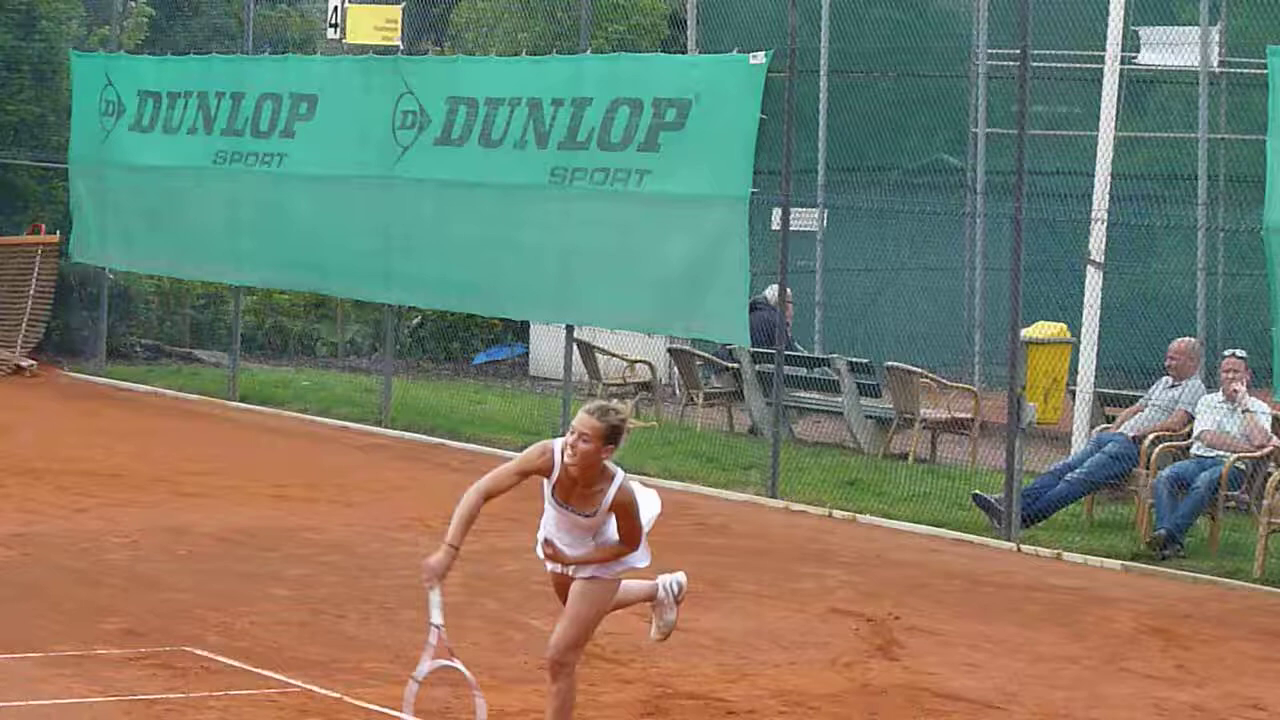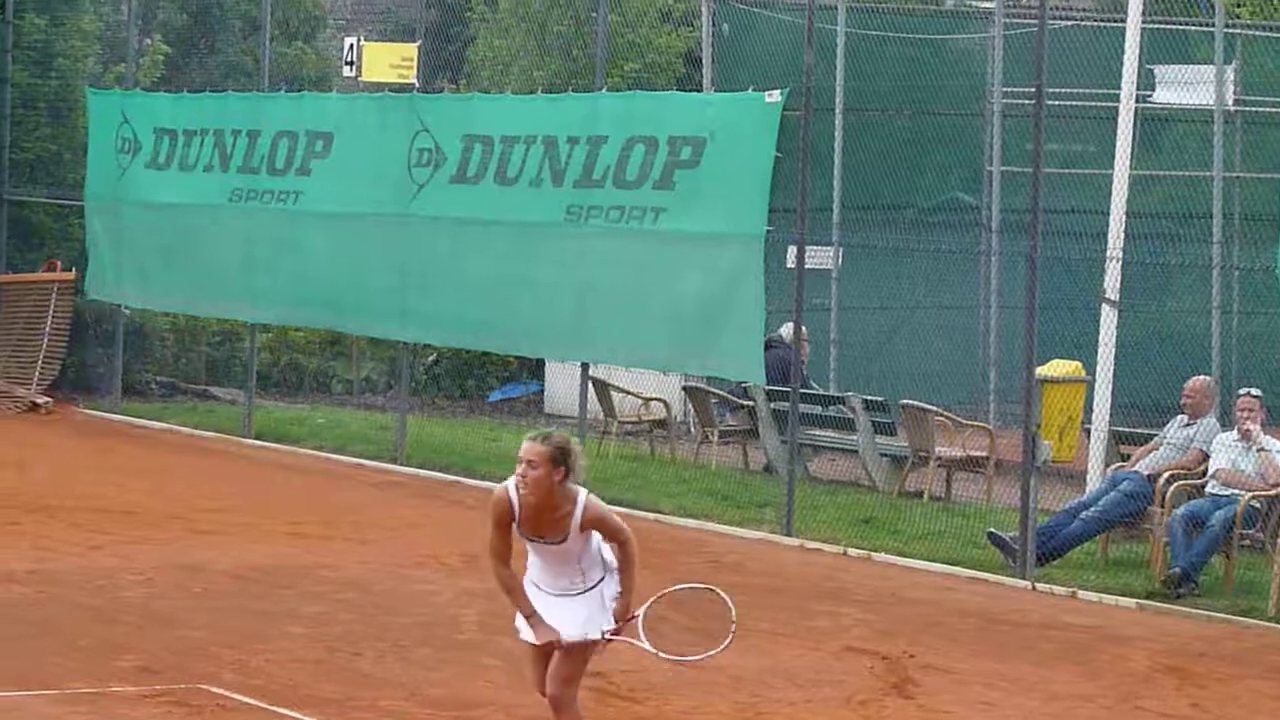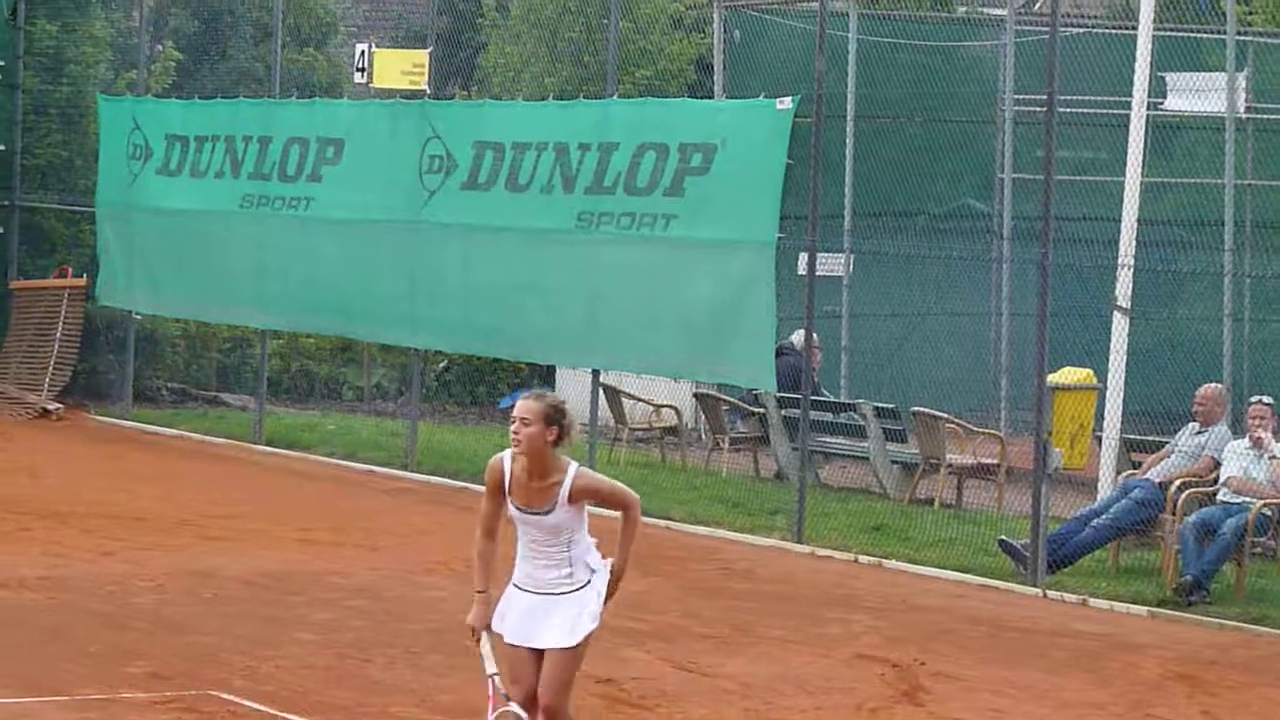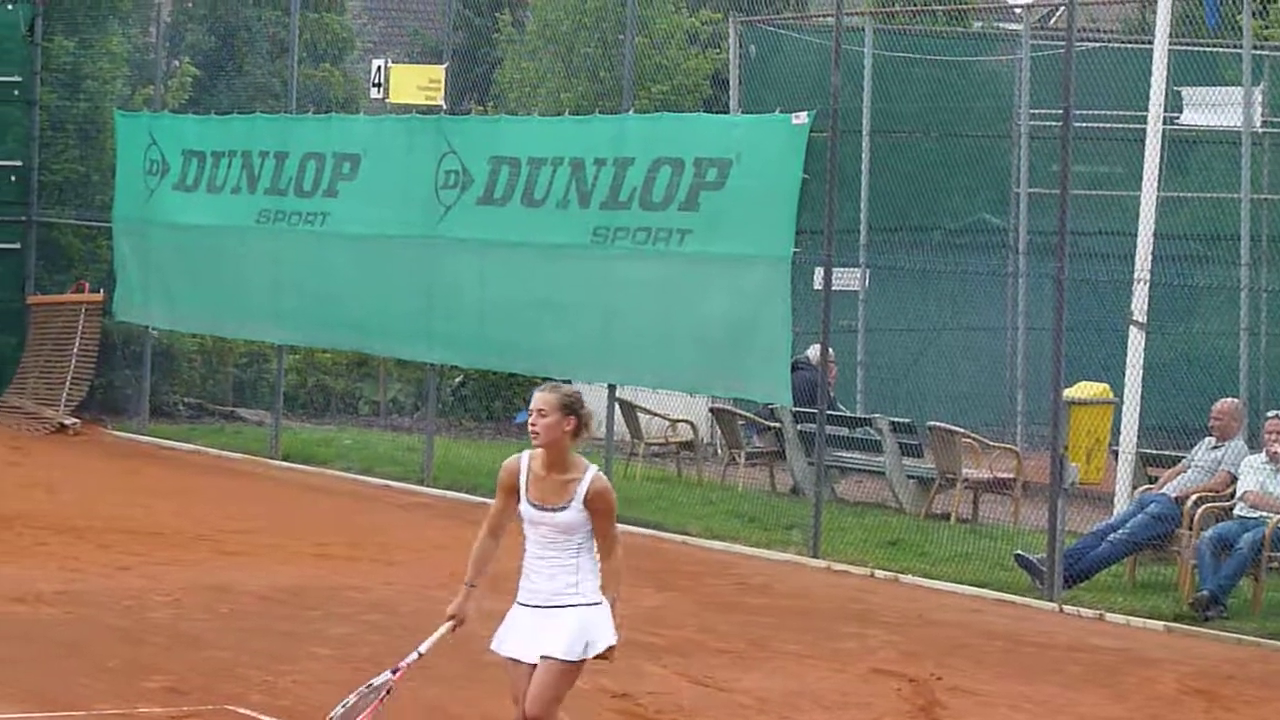
dt=0.3s
person 1, frame 1
left shoulder: (619, 490)
right shoulder: (550, 455)
left elbow: (632, 542)
right elbow: (479, 492)
left wrist: (573, 560)
right wrist: (449, 549)
left hip: (598, 558)
right hip: (559, 546)
left knee: (559, 655)
right knee: (585, 607)
right ankle: (661, 590)
person 1, frame 2
left shoulder: (586, 508)
right shoulder: (505, 498)
left elbow: (625, 541)
right elbow: (499, 564)
left wrist: (625, 601)
right wrist: (536, 623)
left hip: (586, 594)
right hip: (541, 589)
left knee: (558, 692)
right knee: (544, 687)
person 1, frame 3
left shoulder: (578, 481)
right shoulder: (500, 468)
left elbow: (632, 505)
right elbow: (486, 536)
left wrist: (617, 569)
right wrist: (481, 601)
left hip: (571, 595)
right hip: (524, 592)
person 1, frame 4
left shoulder: (594, 484)
right shoulder: (516, 468)
left elbow: (612, 553)
right elbow: (491, 533)
left wrist: (610, 618)
right wrist: (465, 593)
left hip: (574, 613)
right hip: (528, 609)
person 2, frame 1
left shoulder: (1194, 388)
right shoulder: (1163, 382)
left elbow: (1176, 423)
left wrist: (1138, 433)
right wrist: (1112, 429)
left hip: (1135, 446)
right hip: (1115, 436)
left knee: (1078, 477)
right knee: (1062, 469)
left ankle: (1022, 516)
person 2, frame 2
left shoulder: (1209, 426)
right shoulder: (1178, 420)
left elbow: (1191, 462)
left wrist: (1152, 472)
right wrist: (1127, 468)
left hip: (1149, 485)
right hip: (1130, 475)
left knee: (1094, 516)
right knee: (1077, 507)
left ankle: (1038, 554)
person 2, frame 3
left shoulder: (1220, 434)
right shoulder: (1190, 428)
left elbow: (1202, 469)
left wrist: (1164, 480)
right wrist: (1138, 476)
left hip: (1162, 492)
right hip: (1141, 483)
left knee: (1105, 524)
right knee: (1088, 515)
left ankle: (1049, 561)
person 2, frame 4
left shoulder: (1236, 449)
right shoulder: (1206, 443)
left elbow: (1219, 484)
left wrist: (1181, 494)
right wrist: (1155, 490)
left hip: (1177, 508)
right hip: (1157, 497)
left knee: (1121, 538)
right knee: (1104, 530)
left ankle: (1065, 577)
person 3, frame 1
left shoulder: (1258, 407)
right shoulder: (1207, 401)
left elbow: (1258, 441)
right elbow: (1206, 438)
left wrist: (1244, 404)
right wrist: (1244, 446)
left hip: (1232, 467)
right hip: (1199, 459)
left knee: (1203, 482)
right knee: (1164, 477)
left ankle: (1168, 534)
right ankle: (1171, 539)
person 3, frame 2
right shoulder: (1222, 439)
right elbow: (1222, 476)
left wrist: (1259, 442)
right wrist: (1259, 485)
left hip: (1246, 506)
right hip: (1214, 498)
left knee: (1218, 521)
right knee: (1179, 515)
left ankle: (1183, 572)
right ankle: (1184, 579)
person 3, frame 3
right shoulder: (1234, 447)
right elbow: (1234, 484)
left hip: (1258, 513)
right hip: (1226, 506)
left knee: (1230, 528)
right knee: (1191, 523)
left ankle: (1194, 580)
right ankle: (1197, 586)
person 3, frame 4
right shoulder: (1250, 462)
right elbow: (1250, 498)
right hip: (1243, 520)
left knee: (1247, 543)
right knee: (1207, 538)
left ankle: (1211, 595)
right ankle: (1214, 602)
